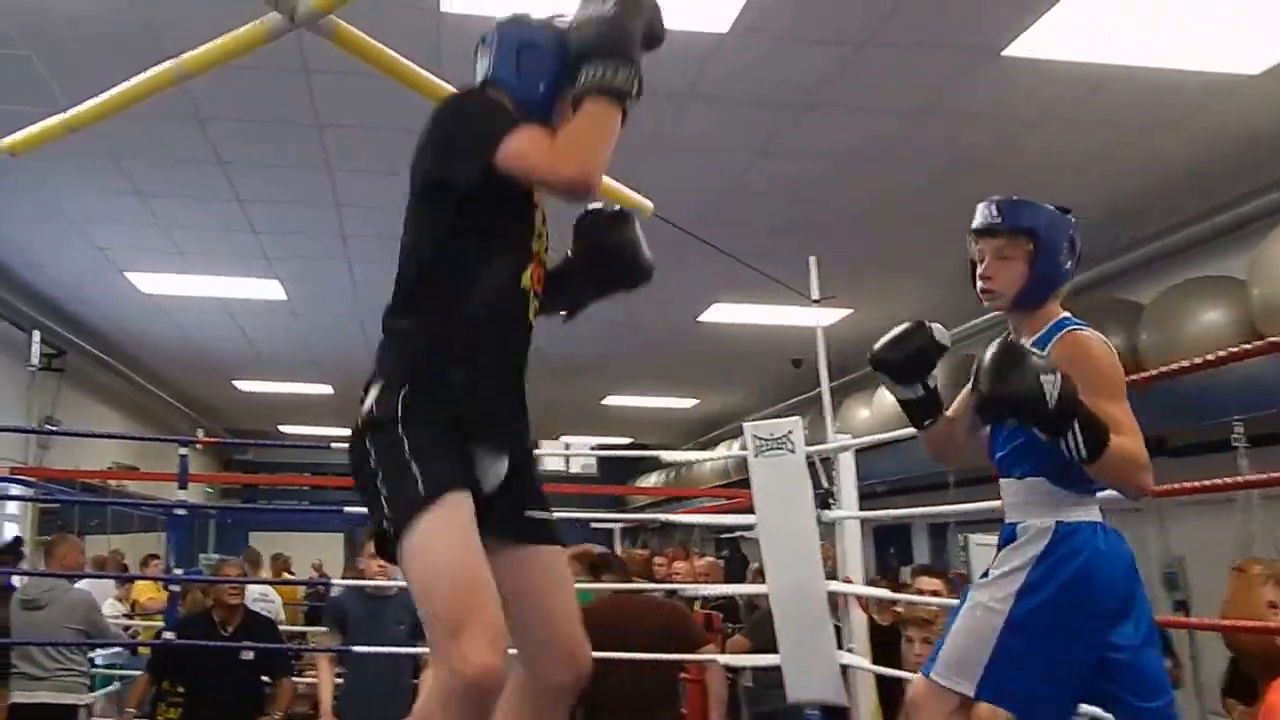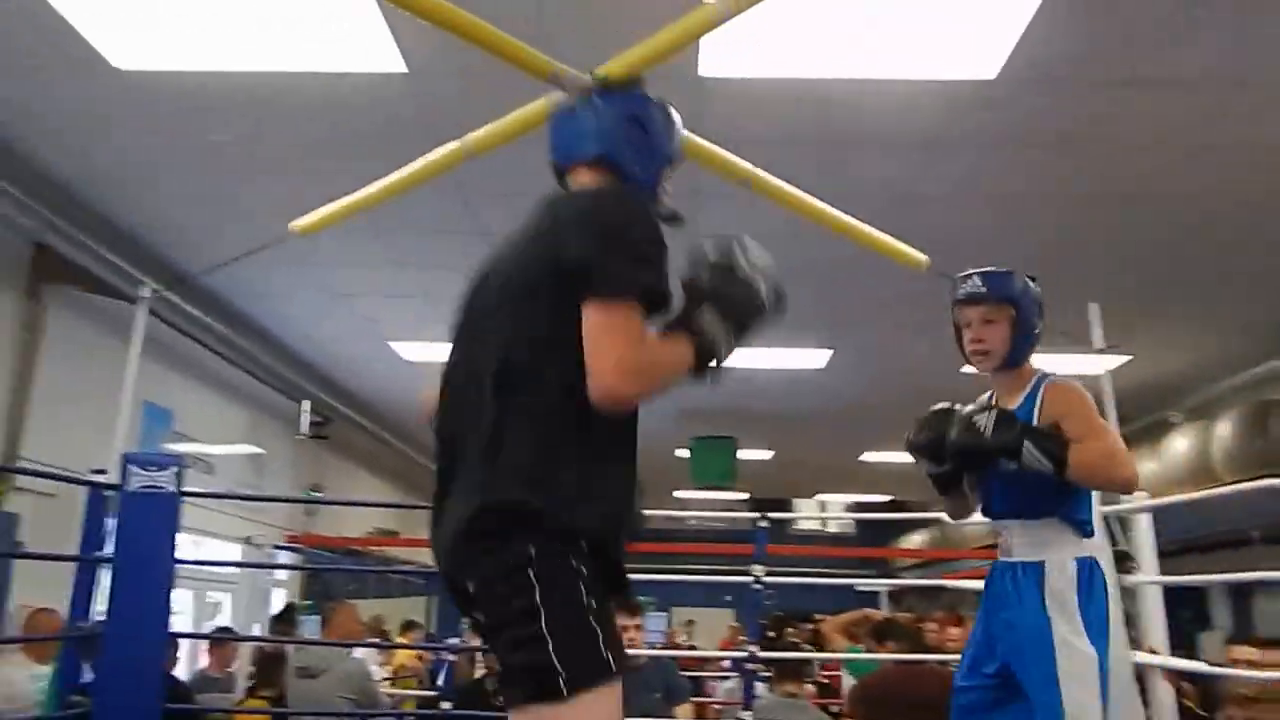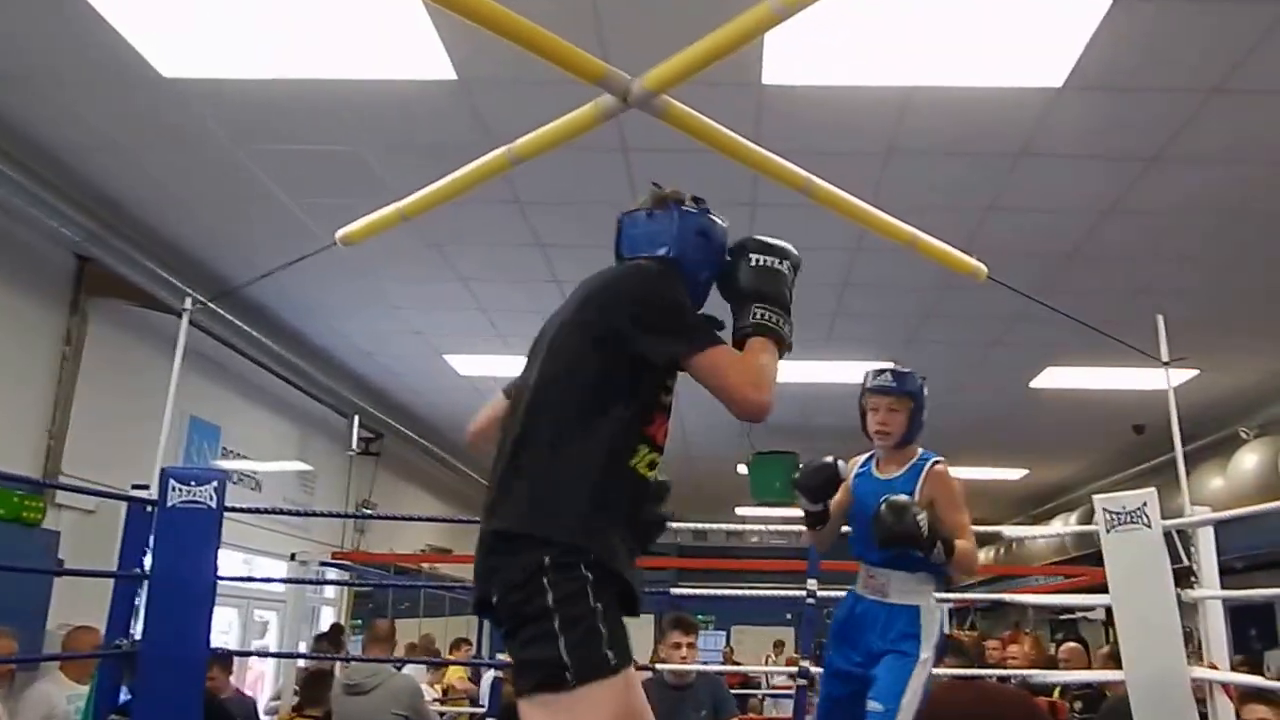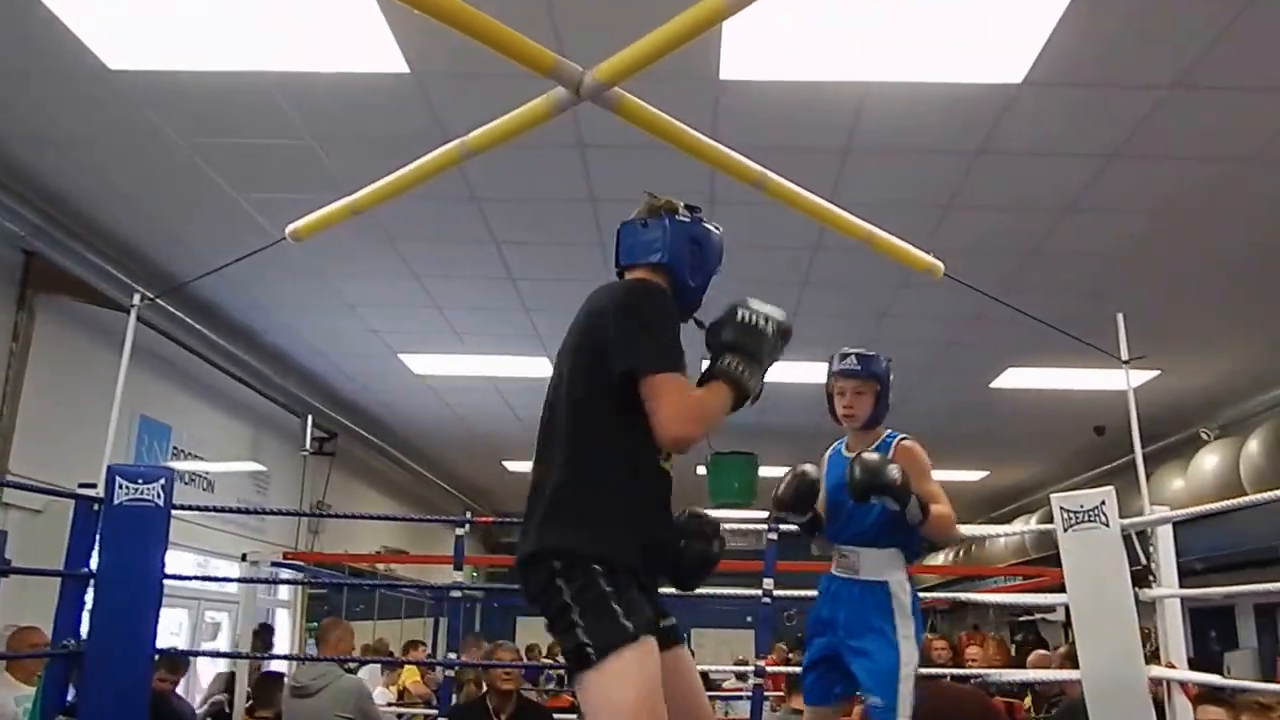
dt=0.7s
person 1, frame 1
left shoulder: (499, 166)
right shoulder: (468, 116)
right elbow: (574, 168)
left wrist: (586, 274)
right wrist: (608, 67)
left hip: (487, 433)
right hip: (415, 416)
left knee: (561, 662)
right knee: (474, 661)
person 1, frame 2
left shoulder: (526, 244)
right shoulder: (614, 216)
left elbow: (442, 402)
right elbow: (616, 380)
right wrist: (710, 328)
left hip: (483, 526)
right hip: (537, 535)
person 1, frame 3
left shoulder: (592, 304)
right shoulder: (649, 284)
left elbow: (485, 430)
right elbow: (752, 397)
right wrist: (766, 308)
left hip: (559, 554)
right hip: (556, 559)
person 1, frame 4
left shoulder: (608, 315)
right shoulder: (639, 300)
right elbow: (677, 427)
left wrist: (662, 532)
right wrist: (740, 367)
left hip: (617, 559)
right hip: (580, 556)
person 2, frame 1
left shoulder: (1079, 349)
right shoulder: (1010, 350)
left elbow: (1138, 479)
right elbow: (947, 447)
left wrist: (1057, 409)
right wrist: (911, 382)
left hip: (1051, 548)
right hip: (1085, 552)
person 2, frame 2
left shoulder: (1058, 395)
right shoulder: (980, 411)
left elbow: (1122, 473)
right elbow: (960, 508)
left wrist: (1021, 442)
right wrist: (943, 466)
left hip: (1061, 582)
right hip: (1007, 583)
person 2, frame 3
left shoulder: (934, 476)
right shoulder: (856, 471)
left elbow: (969, 560)
right elbow: (819, 540)
left wrist: (926, 541)
right wrist: (813, 502)
left hip: (909, 620)
right hip: (860, 612)
person 2, frame 4
left shoulder: (903, 452)
right shoulder: (832, 458)
left elbow: (947, 529)
left wrist: (900, 495)
right wrist: (802, 511)
left hip: (884, 596)
right hip: (836, 592)
